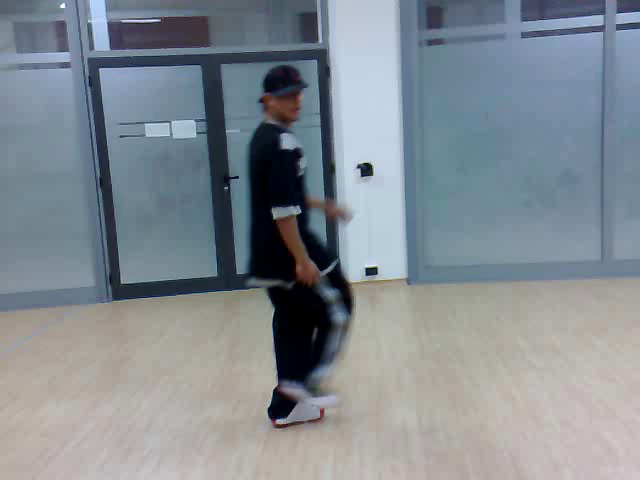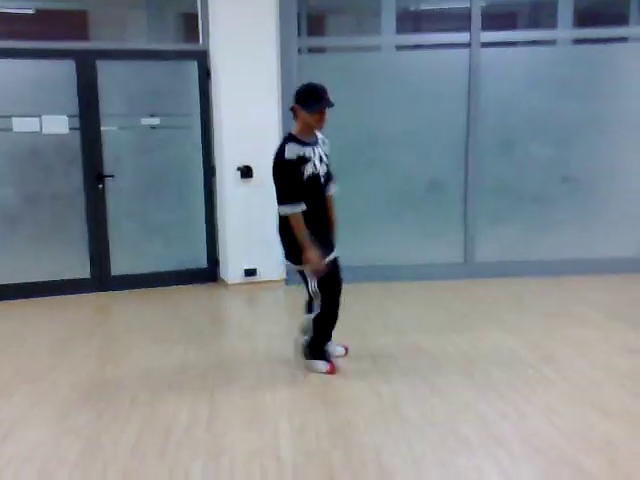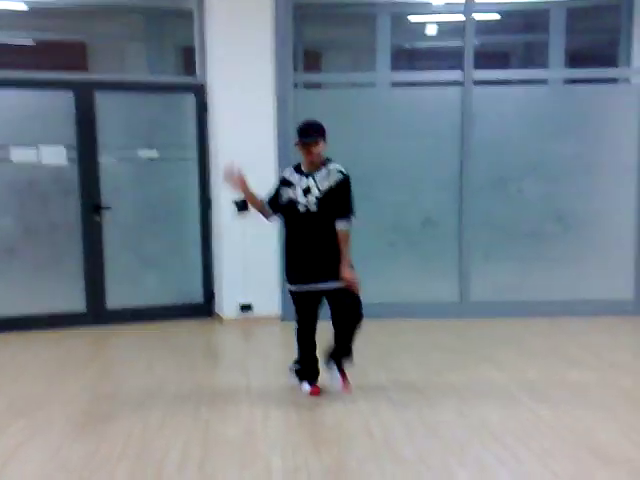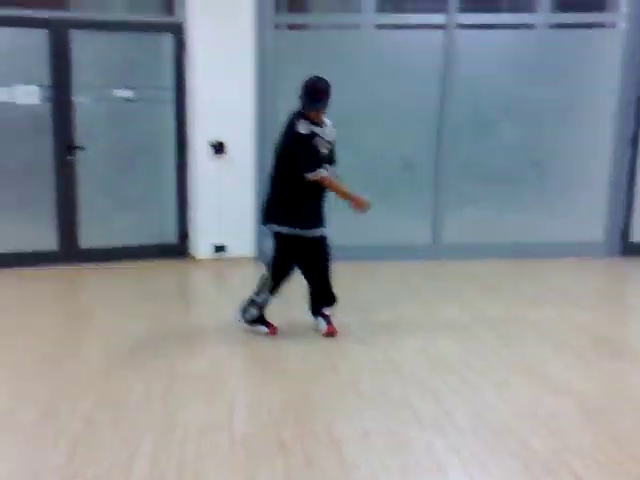
dt=0.7s
person 1, frame 1
left shoulder: (264, 138)
right shoulder: (283, 143)
right elbow: (282, 208)
left wrist: (322, 205)
right wrist: (303, 259)
left hip: (266, 254)
right hip: (283, 254)
left knee: (291, 321)
right knee: (337, 305)
left ankle: (288, 406)
right ankle: (303, 377)
person 1, frame 2
left shoulder: (319, 140)
right shoulder: (290, 152)
right elbow: (290, 207)
left wrist: (332, 227)
right wrist: (308, 248)
left hip: (321, 232)
right hip: (302, 237)
left knee: (331, 286)
right knee: (323, 292)
left ankle: (321, 342)
right ankle: (315, 351)
person 1, frame 3
left shoulder: (337, 175)
right shoulder: (289, 177)
left elbow: (343, 224)
right elbow: (270, 211)
left wrist: (347, 265)
right wrist: (246, 190)
left hip: (332, 264)
right hip: (300, 267)
left knee: (349, 315)
right knee: (306, 323)
left ankle: (337, 360)
right ankle: (307, 374)
person 1, frame 4
left shoulder: (326, 128)
right shoulder: (299, 129)
right elbow: (318, 173)
left wrist: (345, 195)
right wrist: (352, 198)
left hip: (310, 211)
right hip: (285, 211)
left knee: (319, 265)
right knee: (281, 265)
left ankle: (322, 312)
right ankle: (253, 314)
